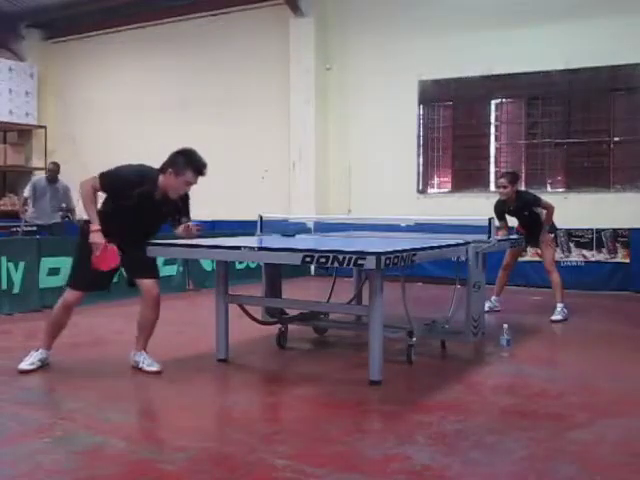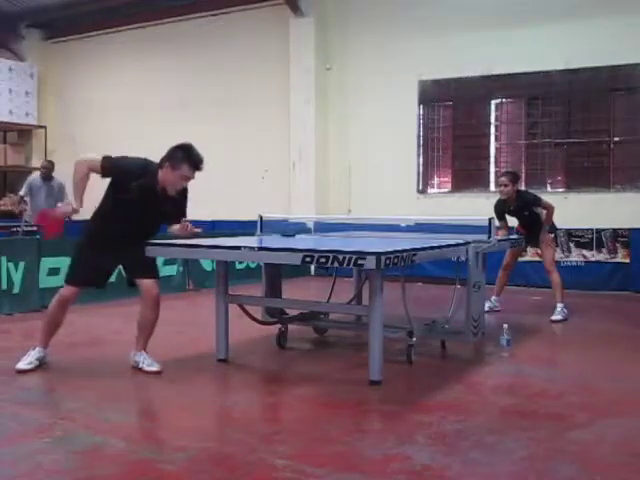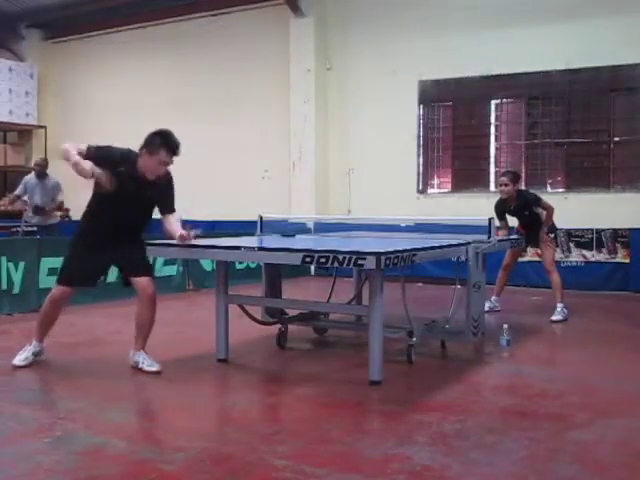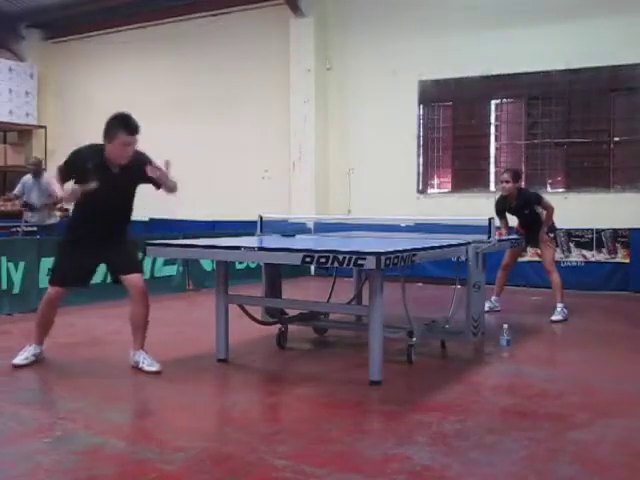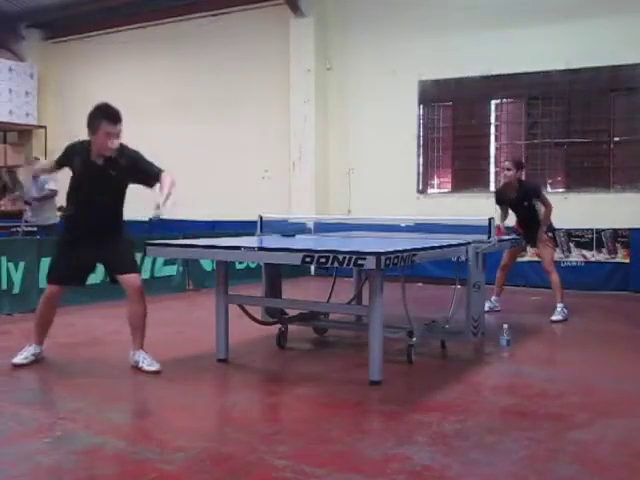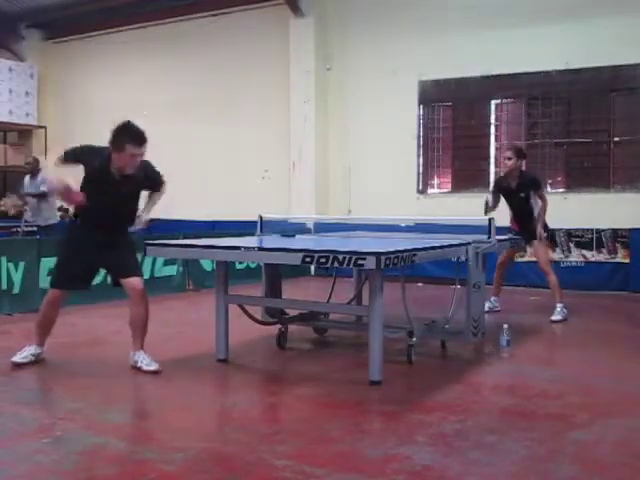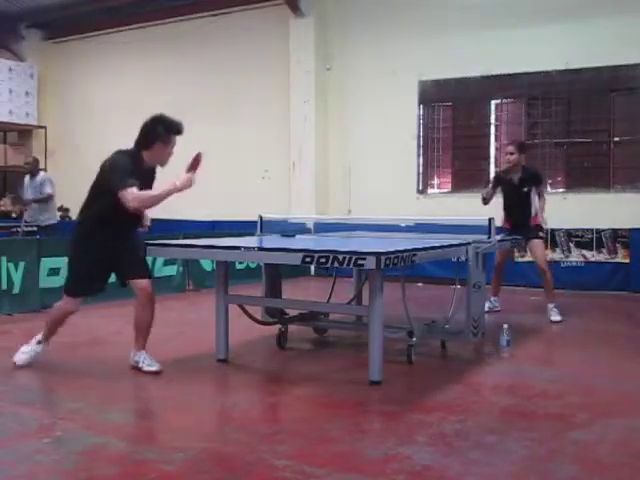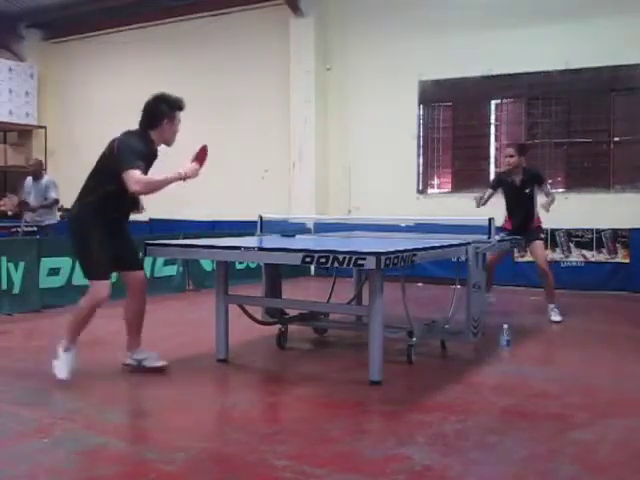
dt=0.2s
person 1, frame 1
left shoulder: (179, 199)
right shoulder: (132, 176)
left elbow: (179, 227)
right elbow: (87, 186)
left wrist: (186, 230)
right wrist: (95, 228)
left hip: (136, 245)
right hip: (100, 240)
left knee: (152, 293)
right knee: (70, 299)
left ankle: (139, 353)
right ankle: (43, 351)
person 1, frame 2
left shoulder: (178, 194)
right shoulder: (133, 169)
left elbow: (172, 225)
right elbow: (83, 163)
left wrist: (183, 229)
right wrist: (76, 202)
left hip: (136, 244)
right hip: (99, 238)
left knee: (152, 294)
right knee: (66, 294)
left ankle: (139, 353)
right ankle: (40, 349)
person 1, frame 3
left shoulder: (164, 180)
right shoulder: (115, 158)
left elbow: (168, 215)
right elbow: (68, 148)
left wrist: (178, 232)
right wrist: (78, 163)
left hip: (129, 242)
right hip: (91, 238)
left knee: (148, 292)
right knee: (59, 294)
left ankle: (139, 352)
right ankle: (36, 344)
person 1, frame 4
left shoulder: (139, 161)
right shoulder: (84, 156)
left elbow: (171, 188)
right elbow: (56, 177)
left wrist: (165, 178)
right wrist: (61, 194)
left hip: (116, 239)
right hip: (79, 238)
left knee: (139, 288)
right knee: (54, 294)
left ankle: (138, 352)
right ankle: (36, 347)
person 1, frame 5
left shoulder: (128, 158)
right shoulder: (75, 151)
left elbow: (165, 178)
right elbow: (55, 166)
left wrist: (162, 199)
right wrist: (31, 171)
left hip: (112, 236)
right hip: (75, 236)
left knee: (135, 287)
right knee: (52, 292)
left ankle: (138, 352)
right ankle: (36, 346)
person 1, frame 6
left shoulder: (144, 171)
right shoulder: (91, 156)
left elbow: (160, 187)
right elbow: (59, 160)
left wrist: (145, 212)
right wrist: (62, 188)
left hip: (117, 240)
right hip: (81, 237)
left knee: (137, 289)
right knee: (55, 295)
left ankle: (138, 353)
right ankle: (37, 347)
person 1, frame 7
left shoulder: (149, 167)
right shoulder: (120, 163)
right elbow: (132, 201)
left wrist: (140, 214)
right wrist: (176, 187)
left hip: (123, 237)
right hip: (91, 237)
left knee: (145, 291)
right knee: (71, 303)
left ankle: (139, 353)
right ankle: (41, 341)
person 1, frame 8
left shoulder: (148, 147)
right shoulder: (128, 145)
right elbow: (136, 184)
left wrist: (132, 201)
right wrist: (181, 175)
left hip: (114, 224)
right hip: (89, 223)
left knee: (137, 284)
right knee: (101, 292)
left ankle: (134, 351)
right ankle: (67, 347)
person 2, frame 1
left shoulder: (526, 197)
right shoulder: (499, 206)
left elbow: (550, 208)
right elbow: (504, 228)
left wrist: (544, 232)
right wrist: (501, 233)
left hip: (543, 229)
right hip: (524, 230)
left knee: (550, 267)
right knee: (506, 265)
left ankle: (561, 307)
right ankle: (494, 301)
person 2, frame 2
left shoulder: (526, 197)
right shoulder: (500, 205)
left elbow: (550, 208)
right elbow: (504, 228)
left wrist: (544, 232)
right wrist: (501, 233)
left hip: (543, 229)
right hip: (524, 230)
left knee: (550, 267)
right knee: (506, 265)
left ankle: (560, 307)
right ankle: (494, 301)
person 2, frame 3
left shoulder: (527, 197)
right shoulder: (500, 205)
left elbow: (550, 209)
right elbow: (504, 228)
left wrist: (543, 231)
right wrist: (501, 233)
left hip: (543, 229)
right hip: (524, 230)
left knee: (549, 267)
right knee: (506, 265)
left ankle: (560, 308)
right ankle: (494, 301)
person 2, frame 4
left shoulder: (528, 196)
right shoulder: (500, 203)
left elbow: (550, 209)
right elbow: (504, 225)
left wrist: (543, 231)
right wrist: (503, 232)
left hip: (543, 229)
right hip: (523, 230)
left knee: (549, 267)
right knee: (505, 265)
left ankle: (561, 308)
right ankle: (494, 301)
person 2, frame 5
left shoulder: (529, 188)
right shoulder: (500, 193)
left elbow: (548, 206)
left wrist: (542, 230)
right wrist: (501, 223)
left hip: (541, 228)
right hip: (521, 229)
left knee: (548, 267)
right knee: (504, 265)
left ankle: (561, 308)
right ankle: (494, 301)
person 2, frame 6
left shoulder: (529, 179)
right shoulder: (500, 182)
left elbow: (544, 201)
right elbow: (493, 206)
left wrist: (540, 224)
right wrist: (489, 207)
left hip: (535, 226)
right hip: (516, 227)
left knee: (545, 266)
right knee: (501, 263)
left ankle: (560, 307)
right ankle: (494, 301)
person 2, frame 7
left shoulder: (532, 174)
right shoulder: (500, 176)
left elbow: (541, 196)
right elbow: (486, 201)
left wrist: (541, 214)
right wrist: (486, 195)
left hip: (531, 224)
right hip: (509, 225)
left knee: (542, 265)
right knee: (498, 264)
left ankle: (552, 306)
right ankle: (493, 301)
person 2, frame 8
left shoulder: (533, 175)
right shoulder: (501, 178)
left elbow: (550, 195)
right elbow: (484, 200)
left wrist: (548, 202)
right wrist: (480, 200)
left hip: (532, 226)
right hip: (510, 226)
left knee: (543, 266)
right knee: (489, 263)
left ankle: (552, 307)
